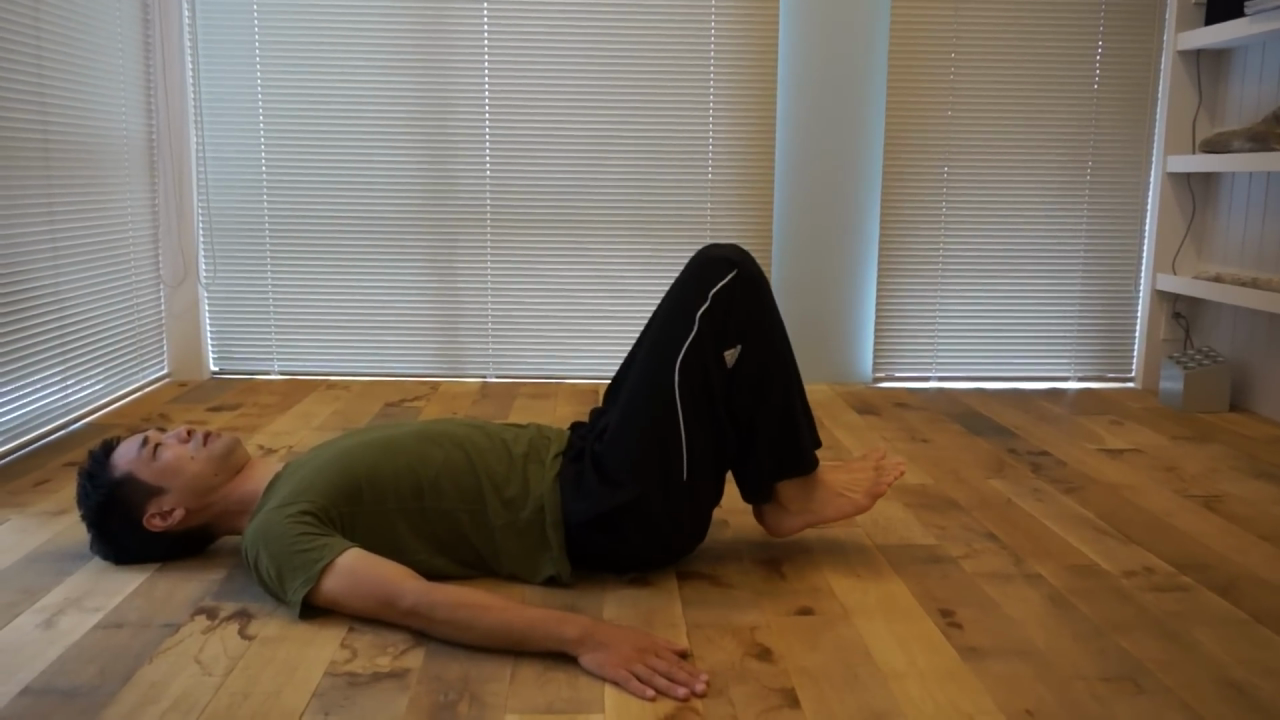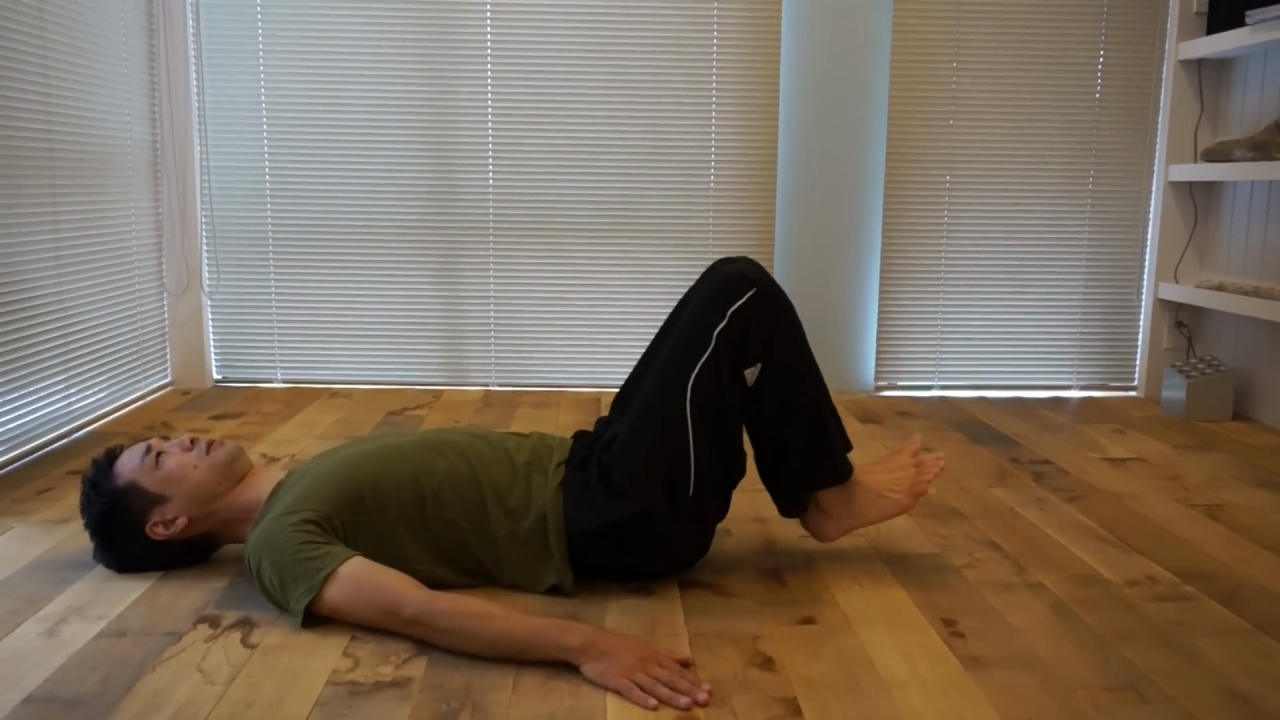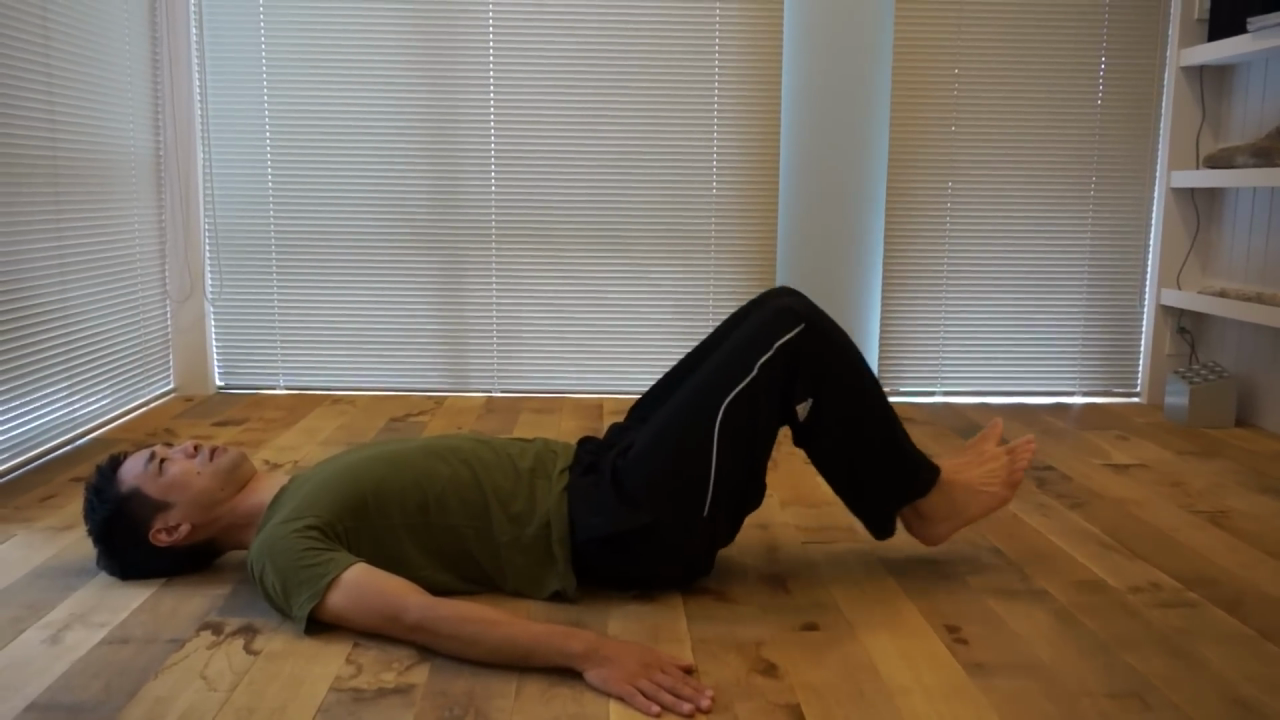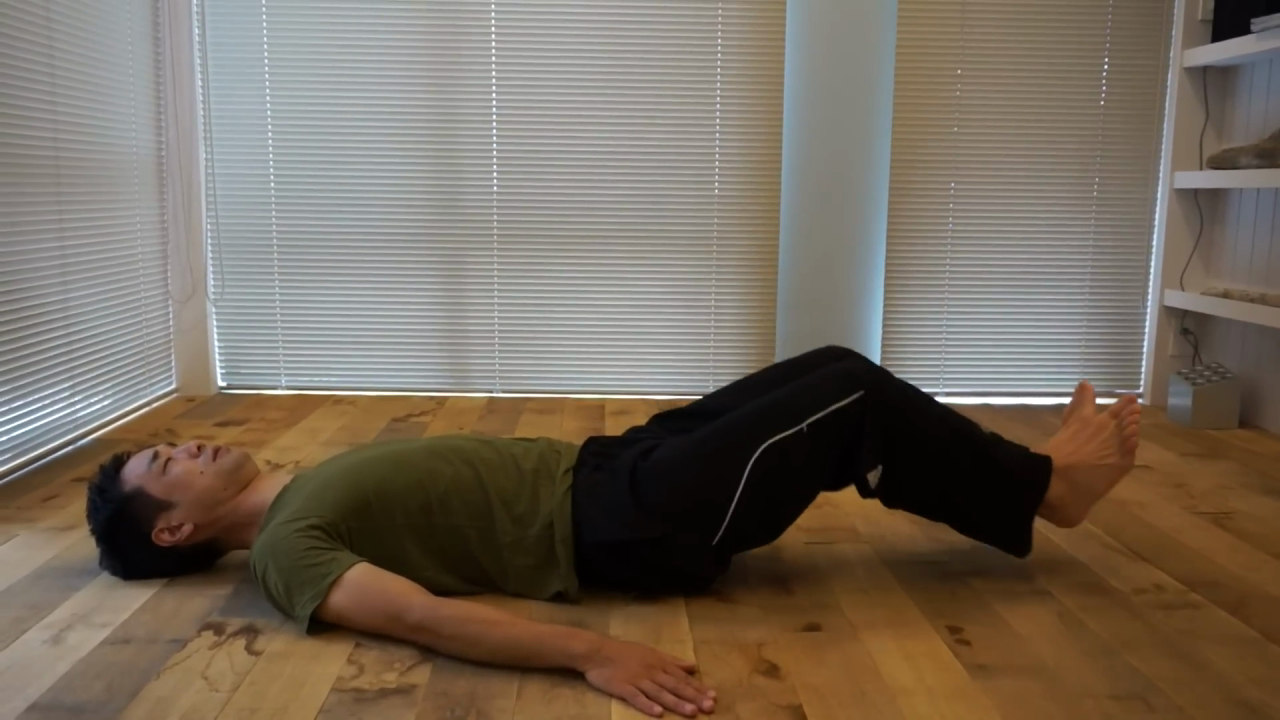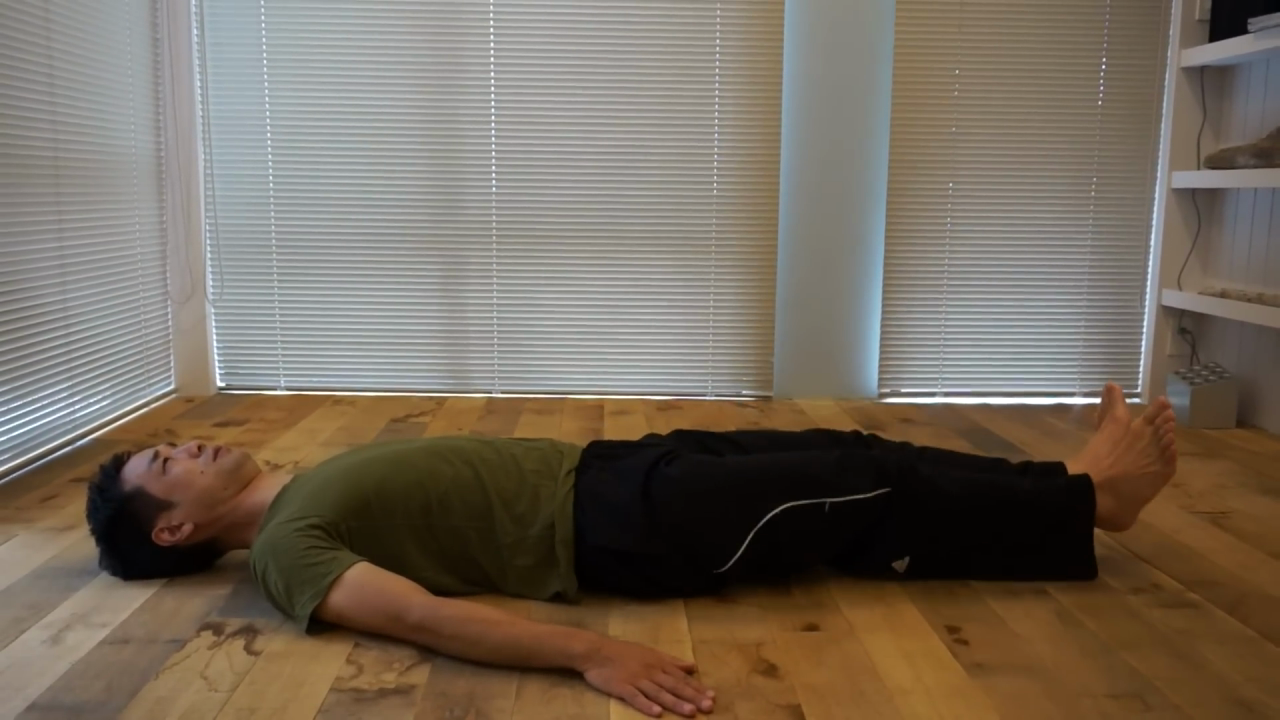
dt=0.5s
person 1, frame 1
left shoulder: (302, 481)
right shoulder: (279, 537)
right elbow: (415, 603)
right wrist: (583, 636)
left hip: (574, 461)
right hip: (611, 513)
left knee: (718, 275)
right knee: (723, 279)
left ankle: (788, 480)
right ankle: (786, 493)
person 1, frame 2
left shoulder: (308, 489)
right shoulder: (283, 545)
right elbow: (415, 609)
right wrist: (585, 644)
left hip: (580, 467)
right hip: (613, 521)
left knee: (734, 288)
right knee: (738, 297)
left ankle: (825, 487)
right ankle: (827, 497)
person 1, frame 3
left shoulder: (307, 497)
right shoulder: (283, 552)
right elbow: (419, 616)
left hip: (587, 469)
right hip: (618, 528)
left knee: (777, 321)
right knee: (787, 329)
left ankle: (919, 484)
right ankle: (925, 500)
person 1, frame 4
left shoulder: (313, 499)
right shoulder: (289, 551)
right elbow: (418, 615)
left hip: (597, 467)
right hip: (615, 530)
left knee: (828, 380)
right knee: (846, 400)
left ankle: (1025, 479)
right ankle: (1043, 487)
person 1, frame 5
left shoulder: (310, 494)
right shoulder: (287, 552)
right elbow: (418, 614)
left hip: (602, 472)
right hip: (612, 530)
left knee: (843, 453)
right knee: (867, 500)
left ankle: (1066, 482)
right ankle: (1085, 502)
